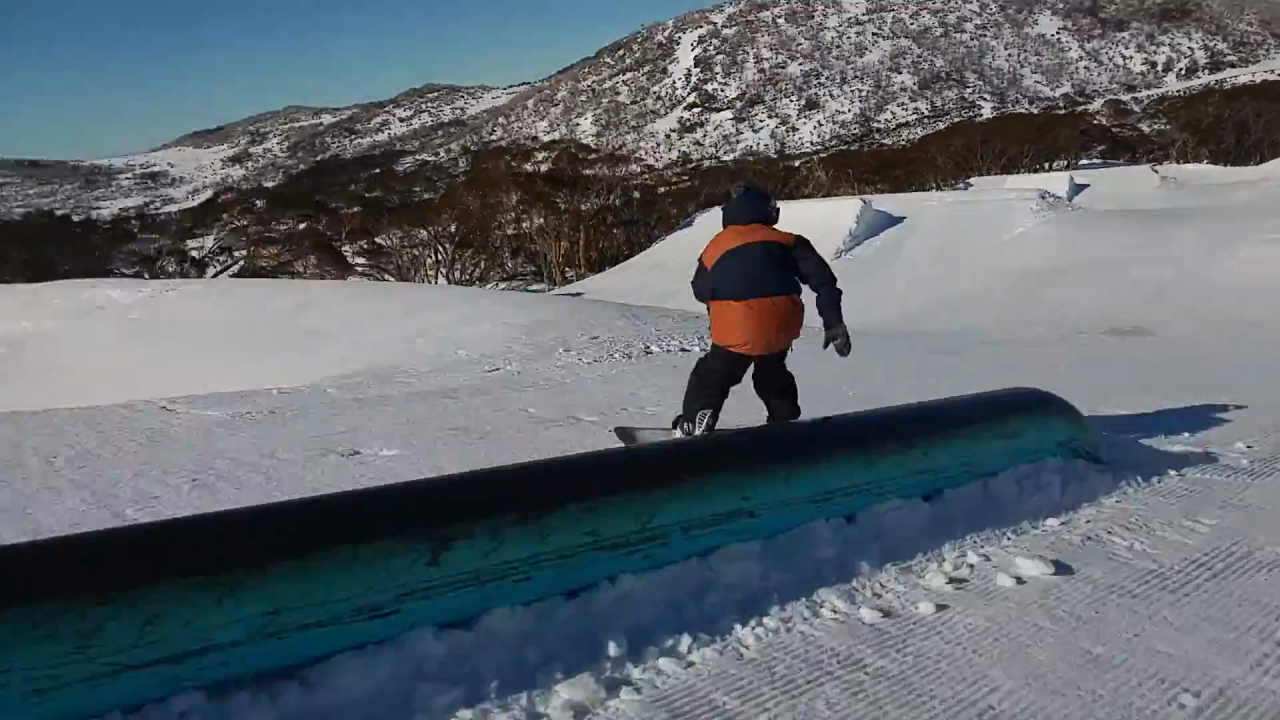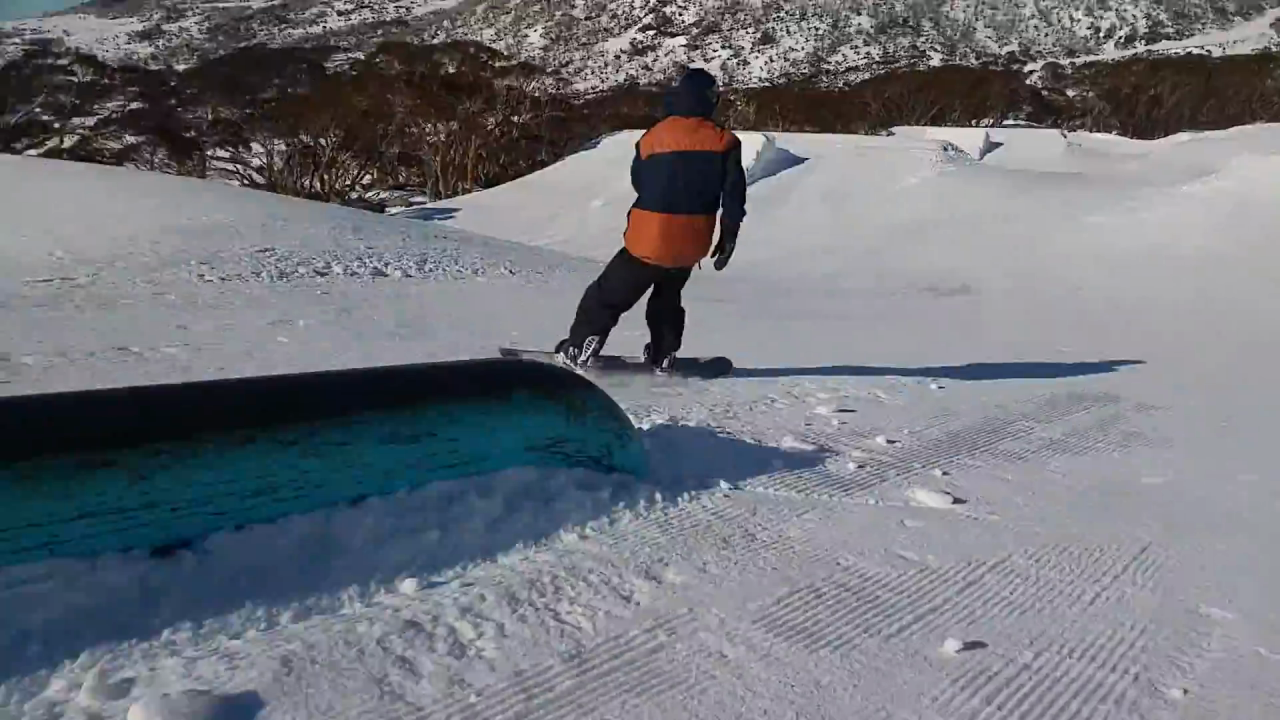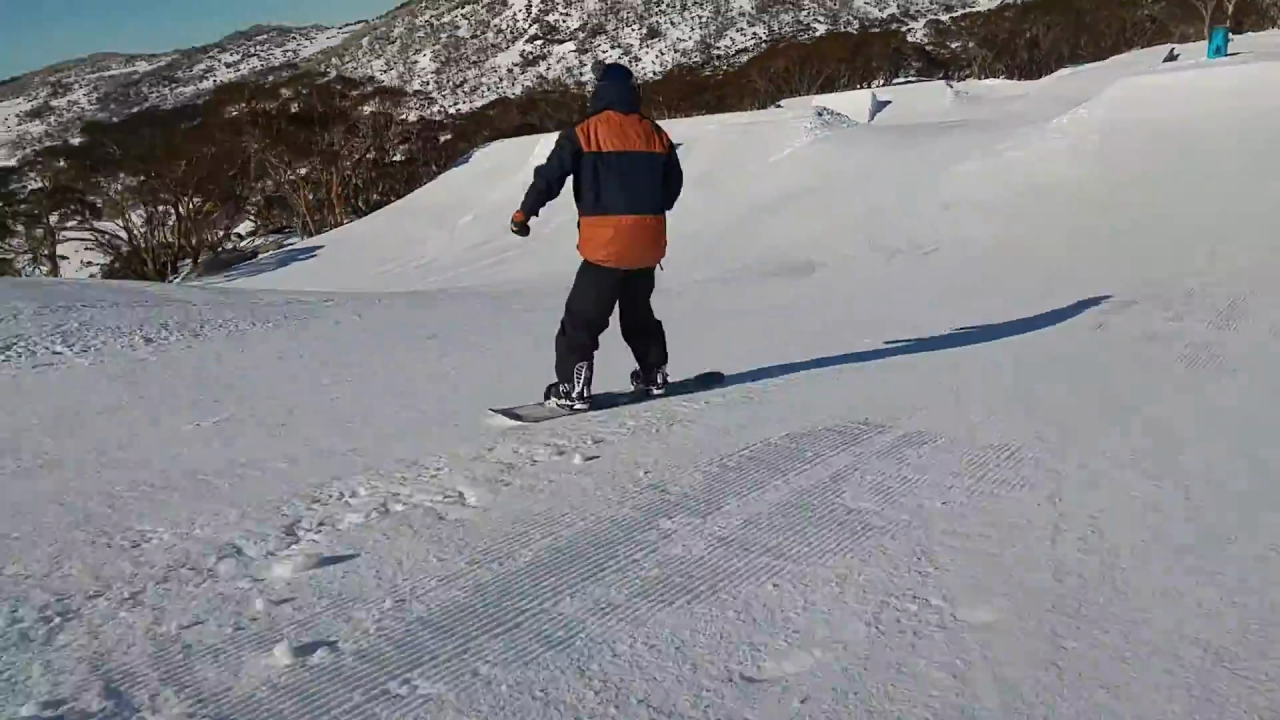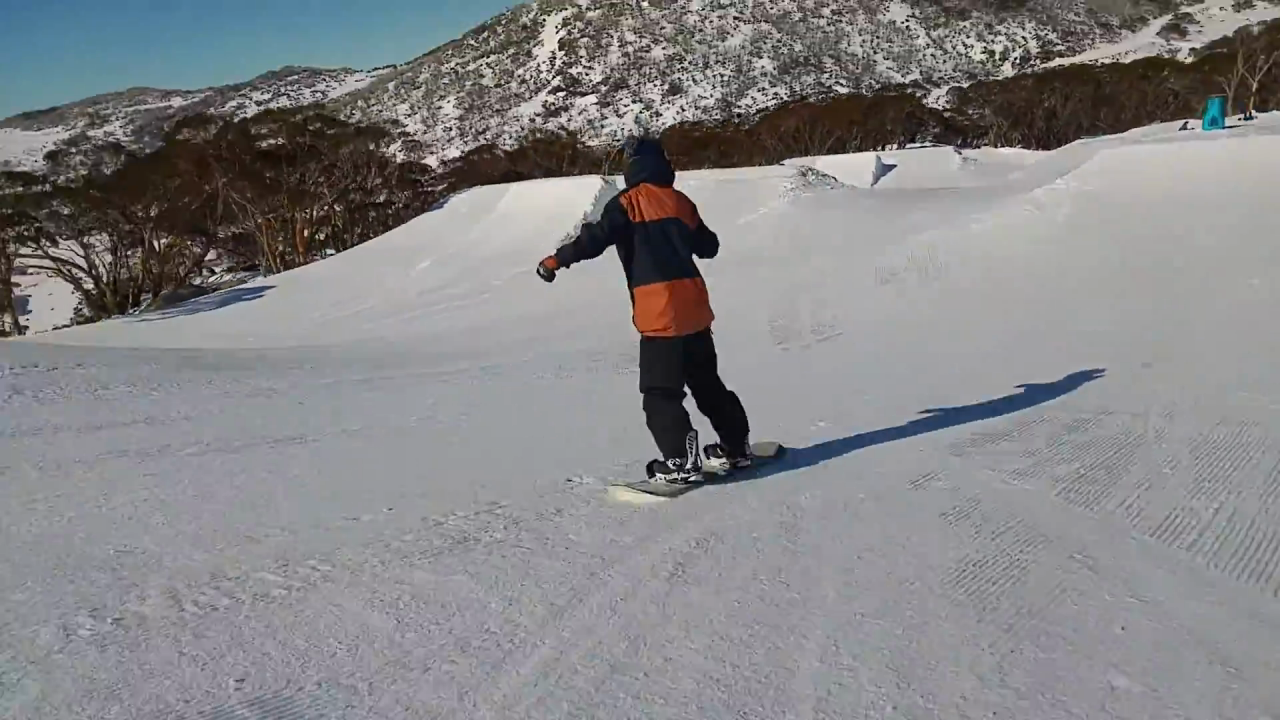
dt=0.4s
person 1, frame 1
left shoulder: (713, 248)
right shoulder: (785, 240)
left elbow: (702, 291)
right elbow: (821, 278)
right wrist: (834, 323)
left hip: (736, 329)
right hip: (781, 324)
left knee: (711, 377)
right knee: (772, 374)
left ankle: (693, 429)
right ankle: (785, 424)
person 1, frame 2
left shoulder: (650, 138)
right shoulder: (724, 140)
right elbow: (733, 192)
right wrist: (728, 235)
left hip: (649, 237)
right hip: (691, 241)
left knee: (608, 296)
right knee: (667, 299)
left ankle: (579, 352)
right ankle: (663, 356)
person 1, frame 3
left shoulder: (583, 132)
right shoulder: (654, 132)
left elbow: (552, 175)
right elbow: (672, 183)
left wrist: (524, 212)
left hip: (606, 243)
right hip: (648, 241)
left knee: (582, 319)
right knee: (638, 312)
left ankle: (573, 389)
right ankle: (653, 375)
person 1, frame 4
left shoulder: (627, 201)
right shoulder: (682, 201)
left elbow: (599, 236)
right elbow: (707, 247)
left wrist: (558, 259)
right wrist: (690, 239)
left hip: (659, 312)
right hip: (694, 305)
left knee: (660, 393)
right knee: (706, 382)
left ankle: (682, 461)
right ankle: (736, 446)
